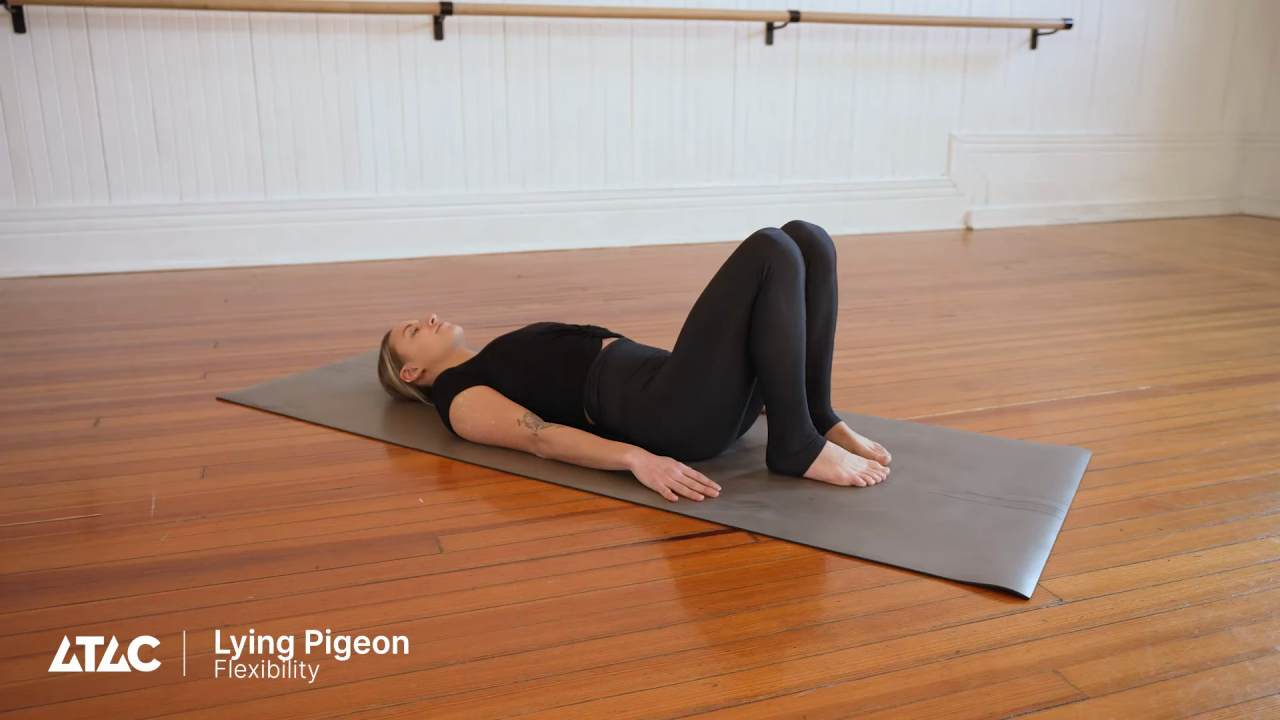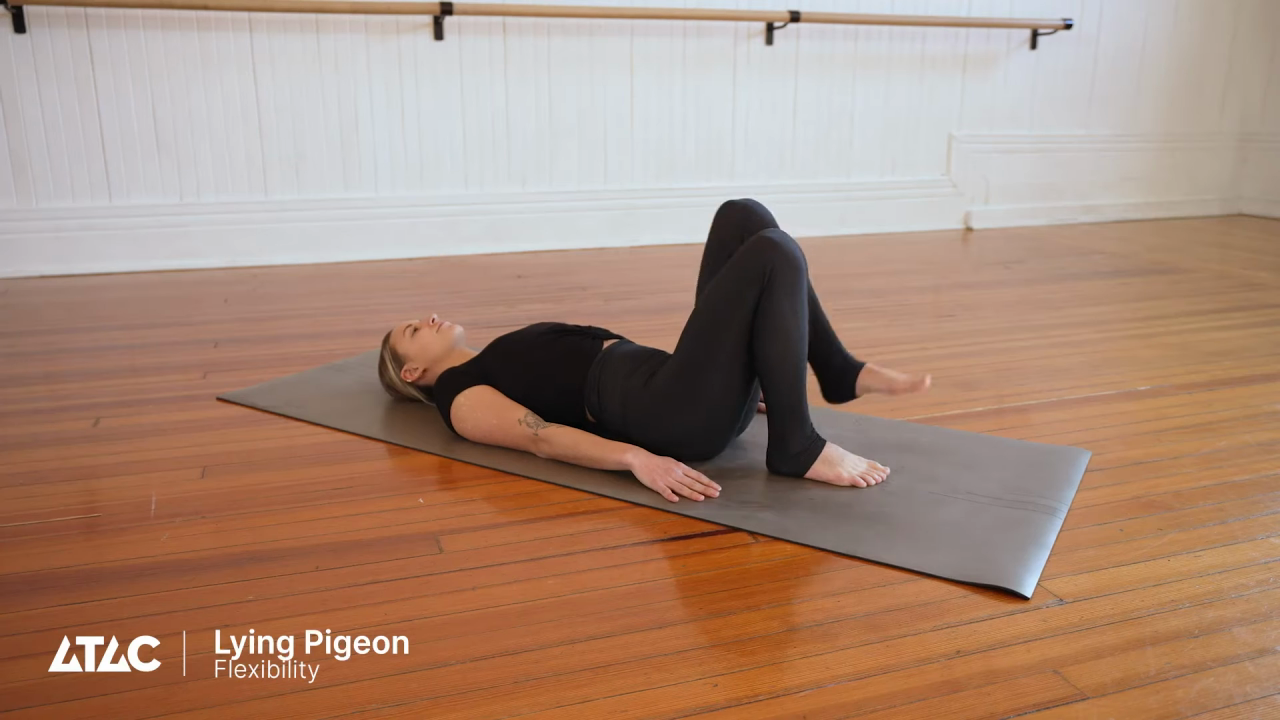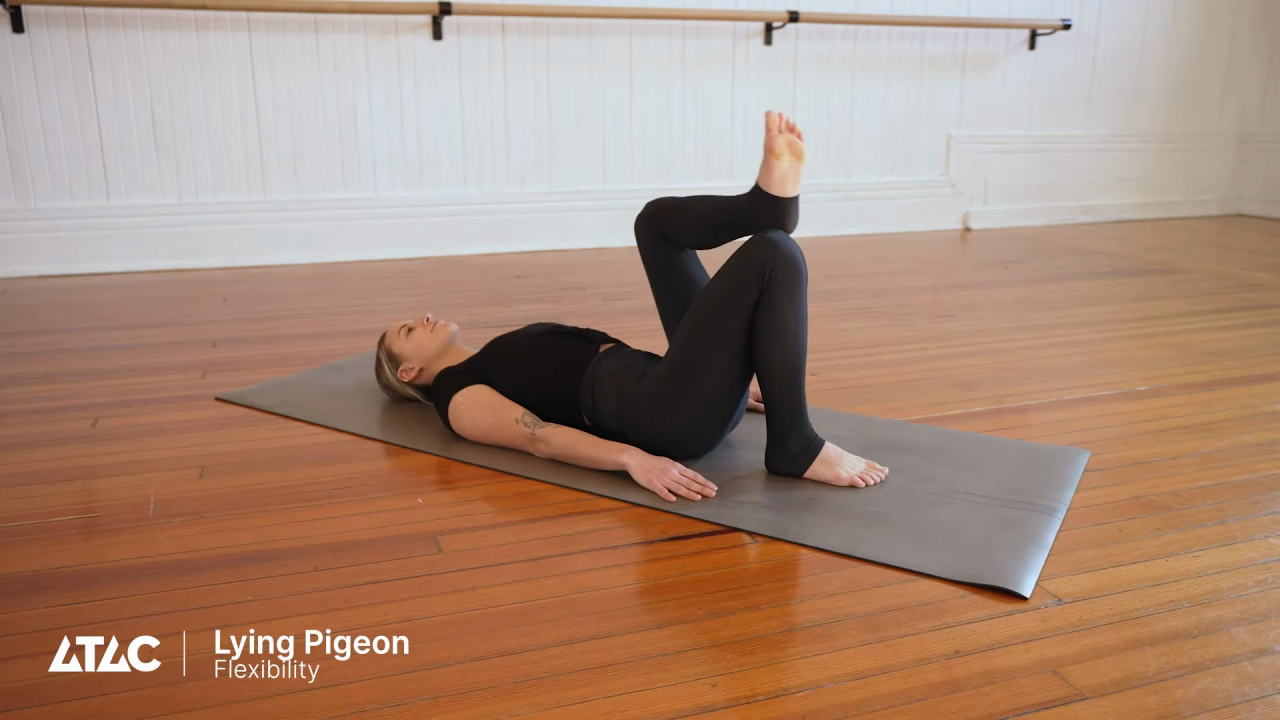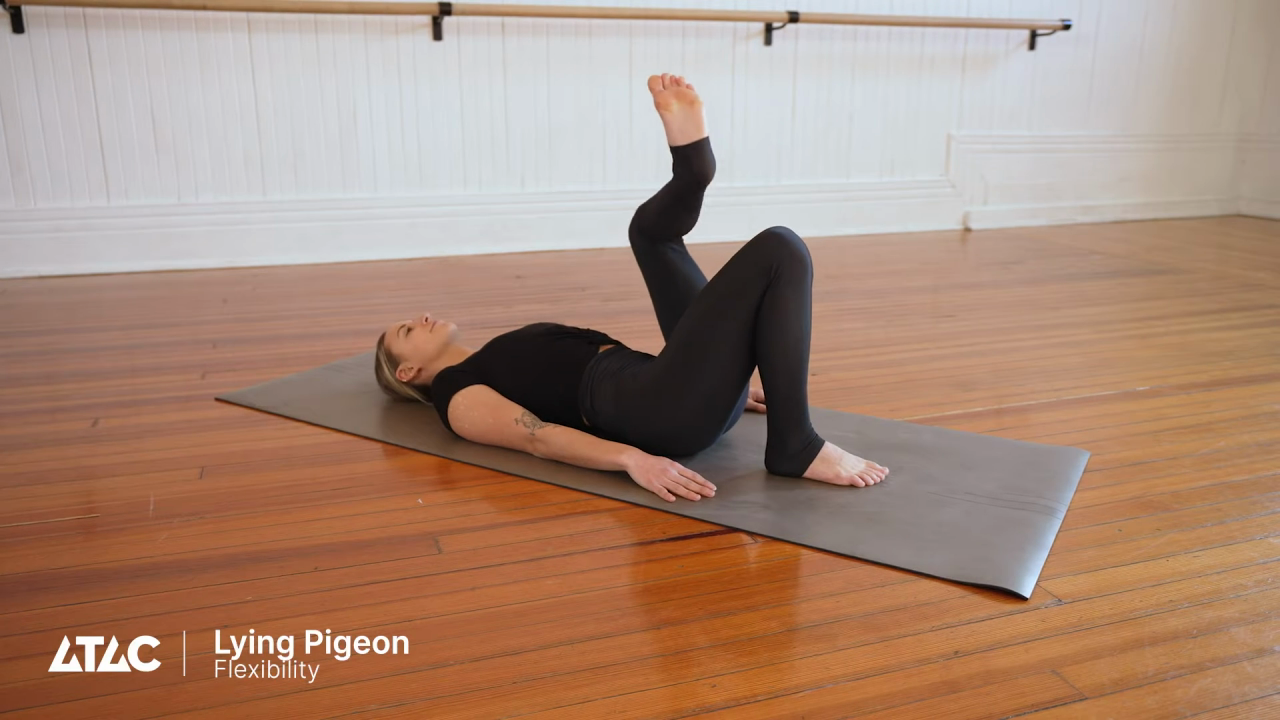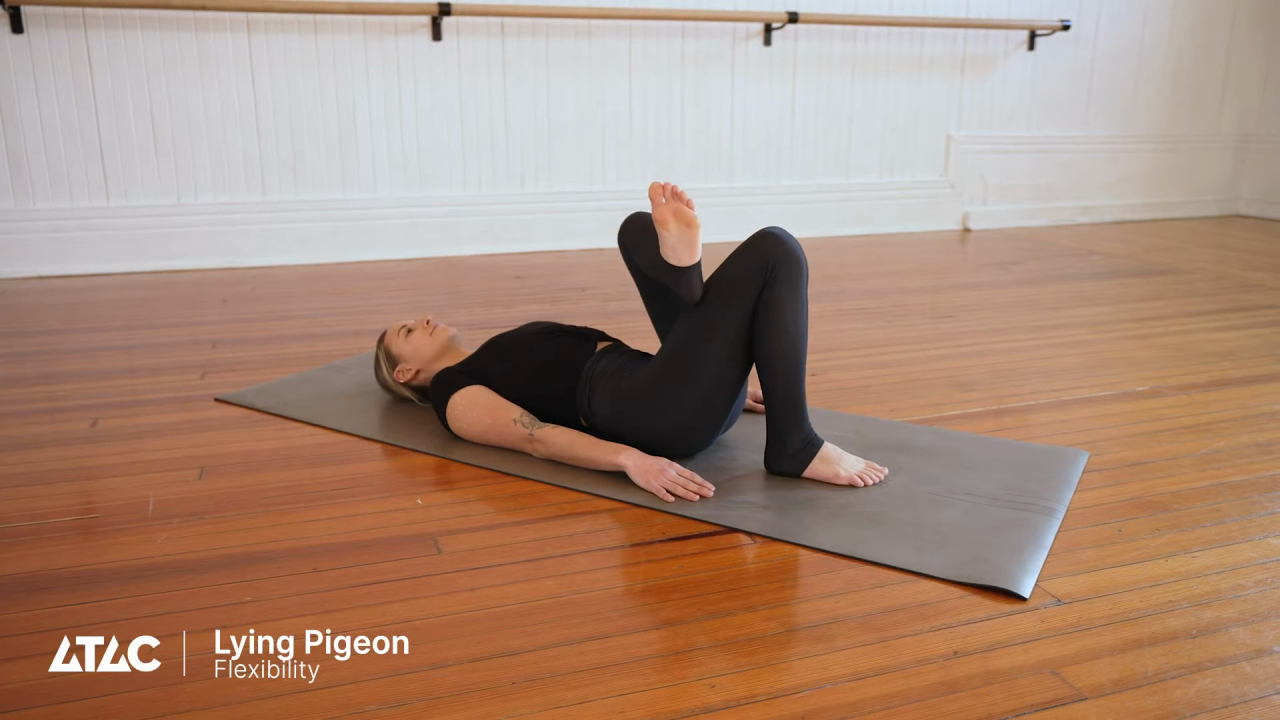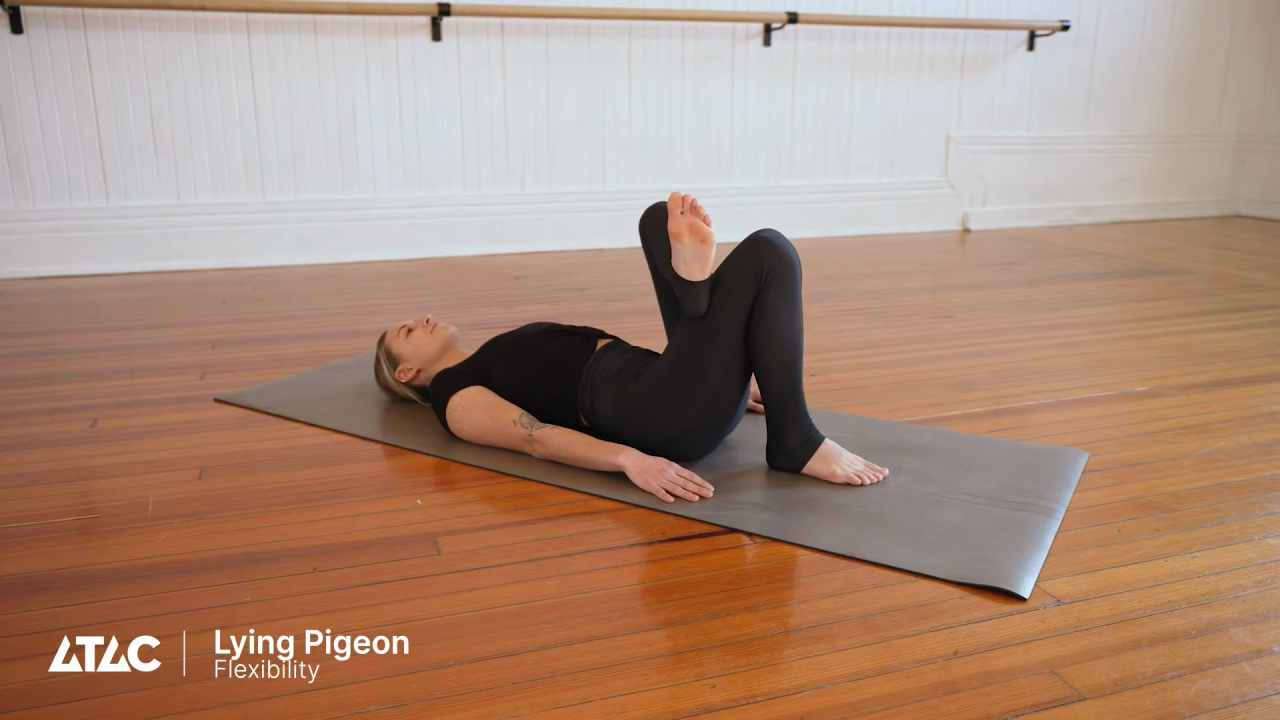
dt=0.5s
person 1, frame 1
left shoulder: (505, 363)
right shoulder: (462, 398)
right elbow: (540, 437)
left wrist: (750, 380)
right wrist: (636, 456)
left hip: (695, 394)
right hip: (676, 417)
left knee: (808, 242)
right knee: (771, 252)
left ankle: (819, 417)
right ankle: (798, 445)
person 1, frame 2
left shoulder: (506, 364)
right shoulder: (464, 399)
right elbow: (541, 438)
left wrist: (740, 382)
right wrist: (637, 457)
left hip: (694, 397)
right hip: (674, 418)
left knee: (741, 218)
right knee: (774, 252)
left ankle: (843, 374)
right ankle: (796, 448)
person 1, frame 3
left shoulder: (500, 364)
right shoulder: (461, 398)
right elbow: (538, 437)
left wrist: (735, 372)
right wrist: (632, 457)
left hip: (690, 392)
right hip: (670, 417)
left knee: (658, 220)
right knee: (772, 255)
left ankle: (771, 197)
right ankle: (796, 448)
person 1, frame 4
left shoulder: (503, 365)
right shoulder: (461, 398)
right elbow: (536, 437)
left wrist: (731, 371)
right wrist: (631, 458)
left hip: (695, 396)
right hip: (666, 414)
right knee: (779, 253)
left ankle: (690, 159)
right ankle: (795, 447)
person 1, frame 5
left shoulder: (500, 365)
right shoulder: (457, 396)
right elbow: (536, 438)
left wrist: (730, 380)
right wrist: (630, 458)
left hip: (682, 395)
right hip: (661, 413)
right knee: (773, 252)
left ankle: (678, 262)
right ankle: (794, 446)
person 1, frame 6
left shoulder: (503, 365)
right shoulder: (457, 398)
right elbow: (535, 438)
left wrist: (731, 379)
right wrist: (629, 458)
left hip: (679, 394)
right hip: (664, 416)
left knee: (661, 218)
right knee: (767, 254)
left ankle: (692, 272)
right ankle: (795, 444)
